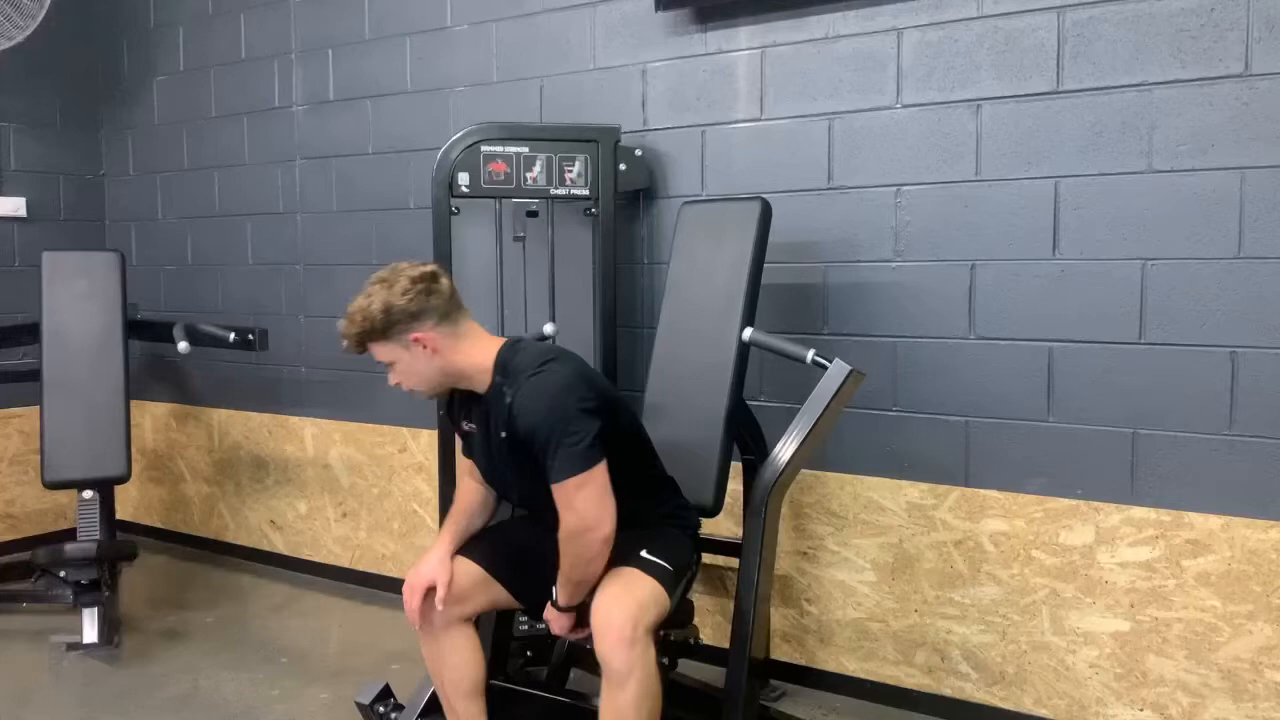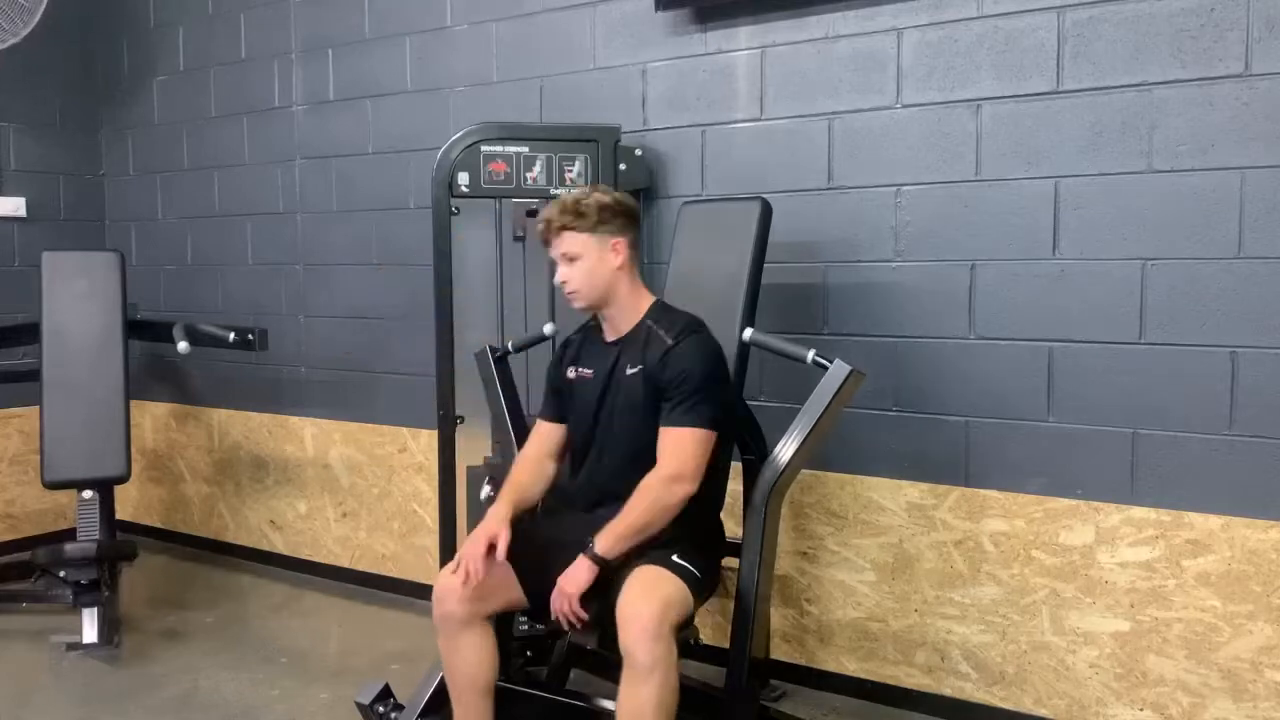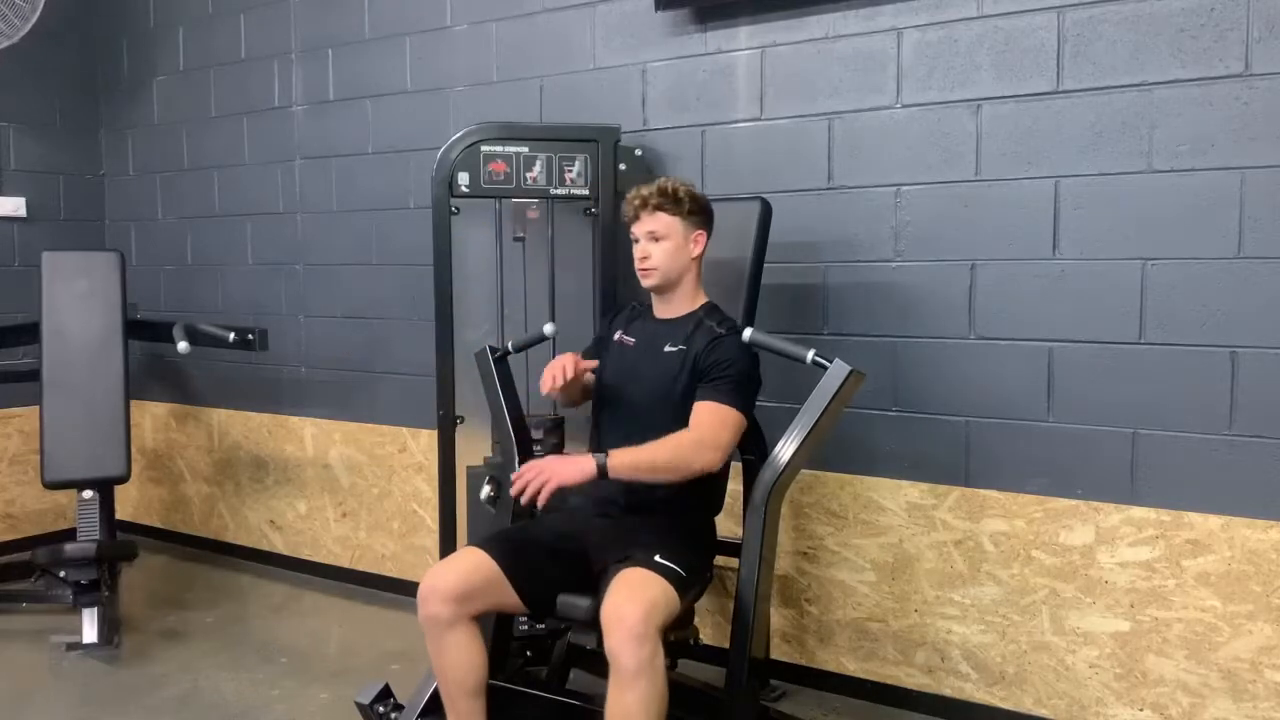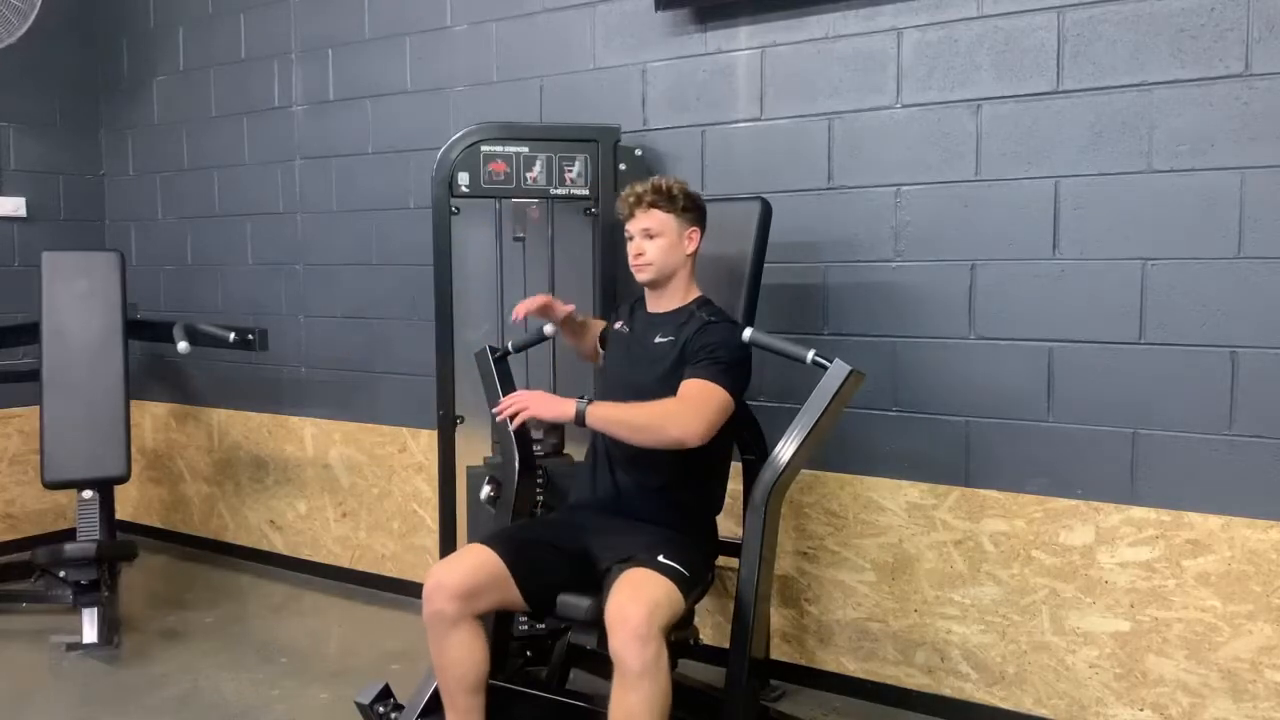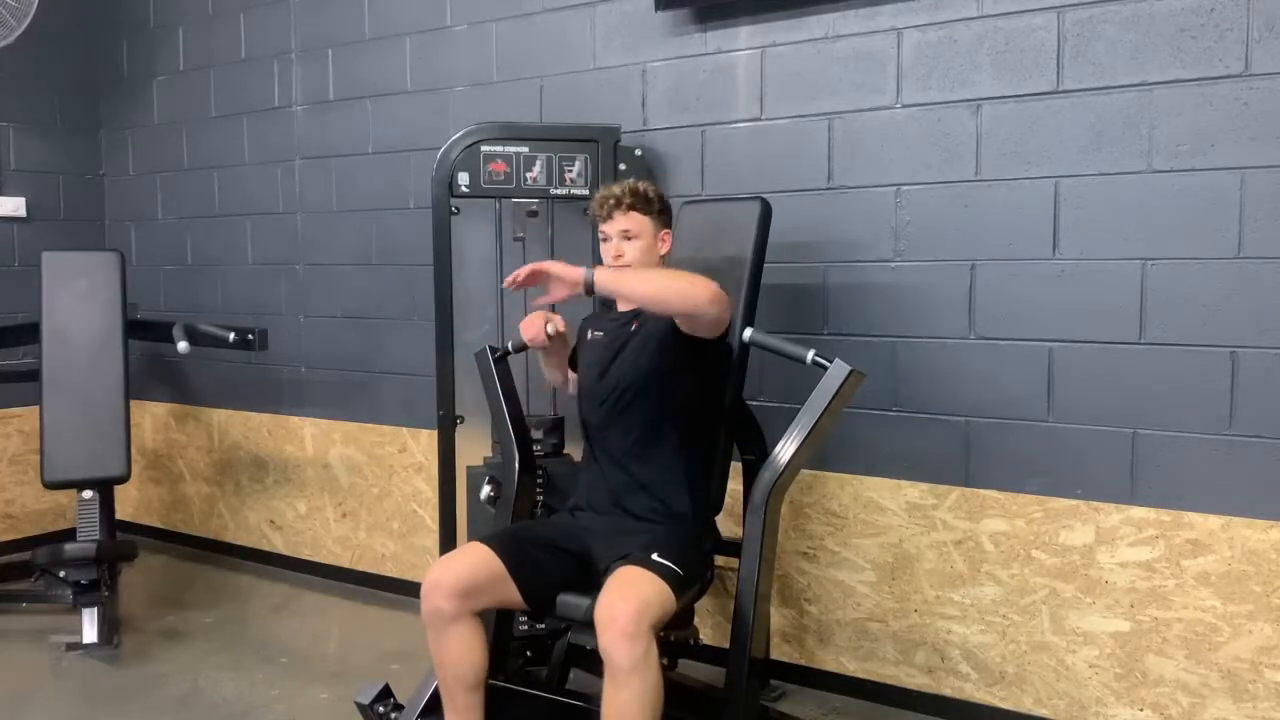
dt=0.4s
person 1, frame 1
left shoulder: (548, 389)
right shoulder: (462, 394)
left elbow: (591, 525)
right elbow: (478, 482)
left wrist: (566, 603)
right wrist: (441, 550)
left hip: (641, 530)
left knee: (616, 630)
right knee: (433, 600)
person 1, frame 2
left shoulder: (684, 347)
right shoulder: (575, 349)
left elbow: (676, 478)
right elbow: (544, 450)
left wrist: (591, 560)
right wrist: (496, 517)
left hip: (669, 534)
right hip: (579, 520)
left knee: (642, 620)
right knee: (455, 591)
person 1, frame 3
left shoulder: (724, 345)
right shoulder: (623, 324)
left elbow: (705, 449)
right elbow: (575, 394)
left wrist: (589, 465)
right wrist: (563, 371)
left hip: (666, 531)
right hip: (581, 519)
left knee: (627, 622)
right knee: (440, 592)
person 1, frame 4
left shoulder: (716, 335)
right shoulder: (629, 314)
left elbow: (689, 425)
left wrist: (571, 409)
right wrist: (565, 317)
left hip: (666, 531)
right hip: (586, 517)
left knee: (632, 622)
right knee: (445, 589)
person 1, frame 5
left shoulder: (685, 319)
right shoulder: (596, 327)
left elbow: (703, 297)
left wrist: (584, 277)
right wrist: (547, 341)
left hip: (665, 532)
right hip: (584, 519)
left knee: (621, 620)
right knee: (443, 587)
